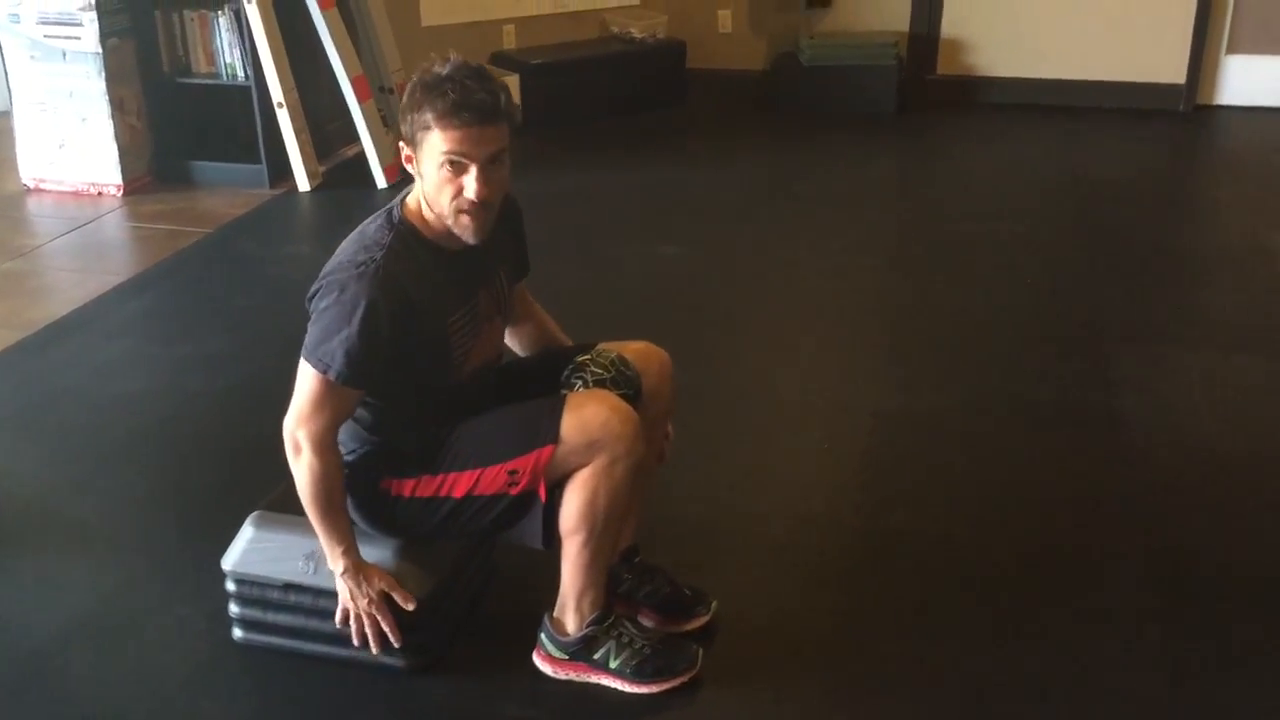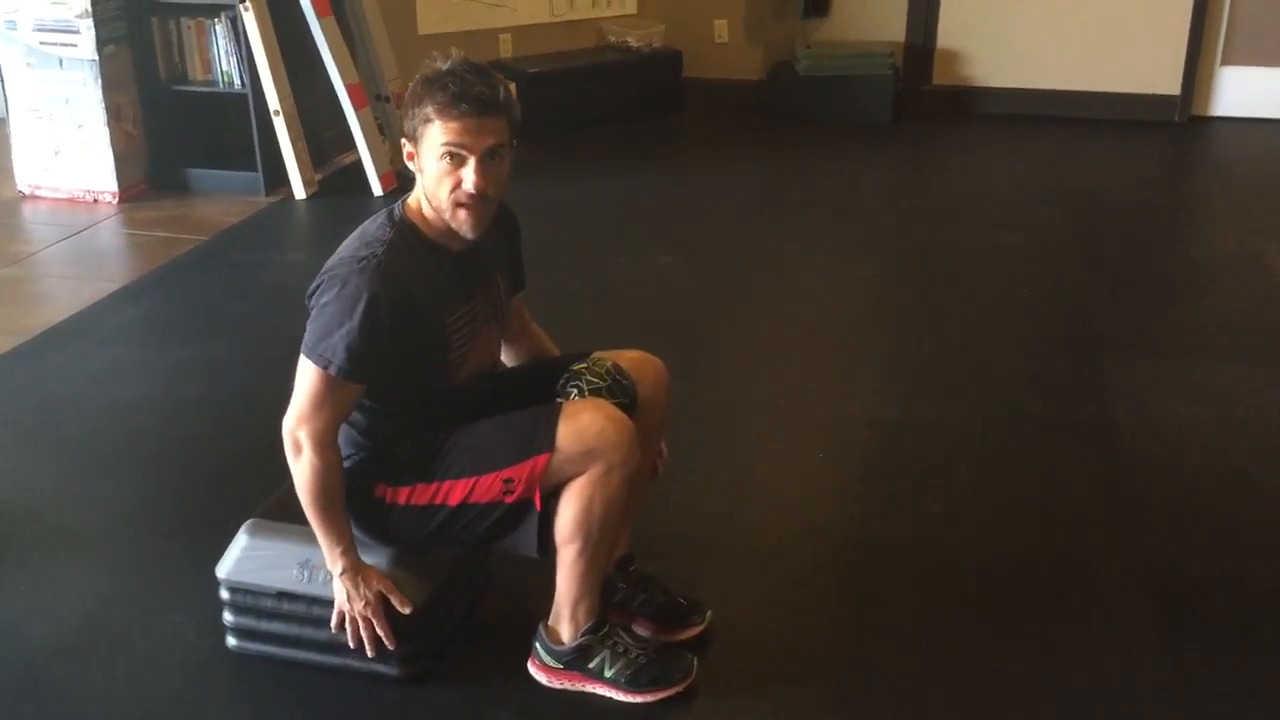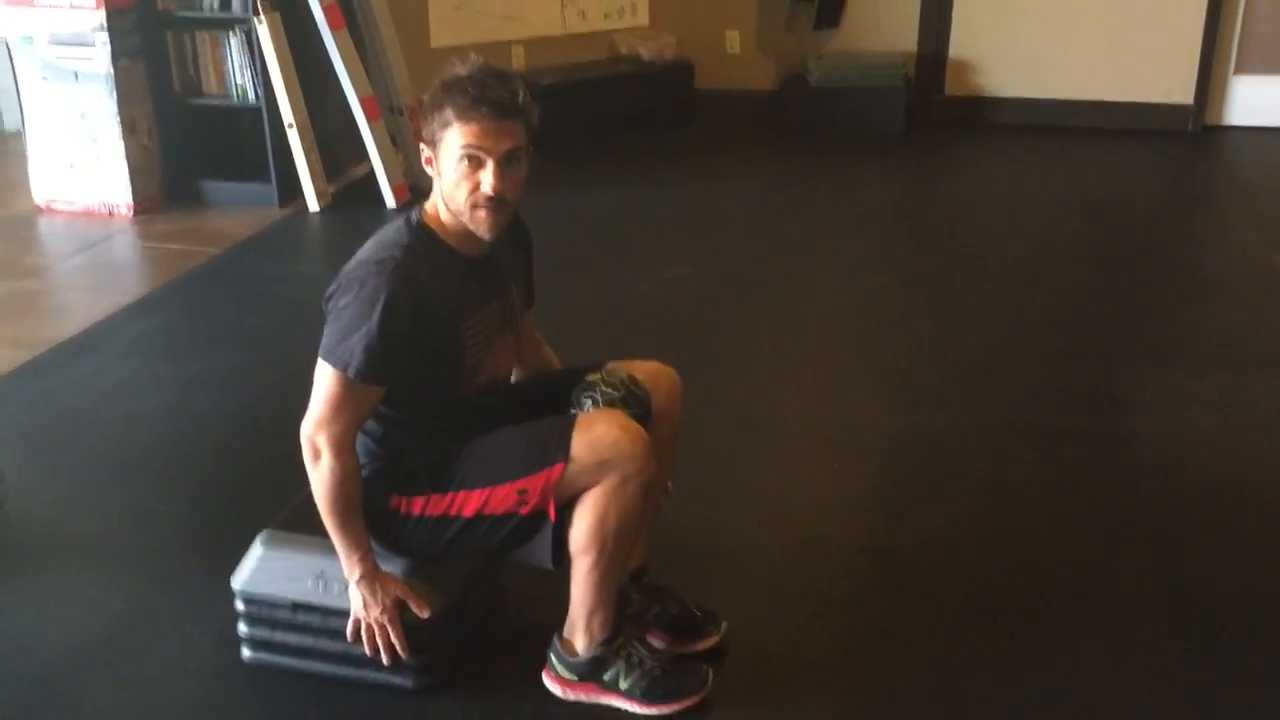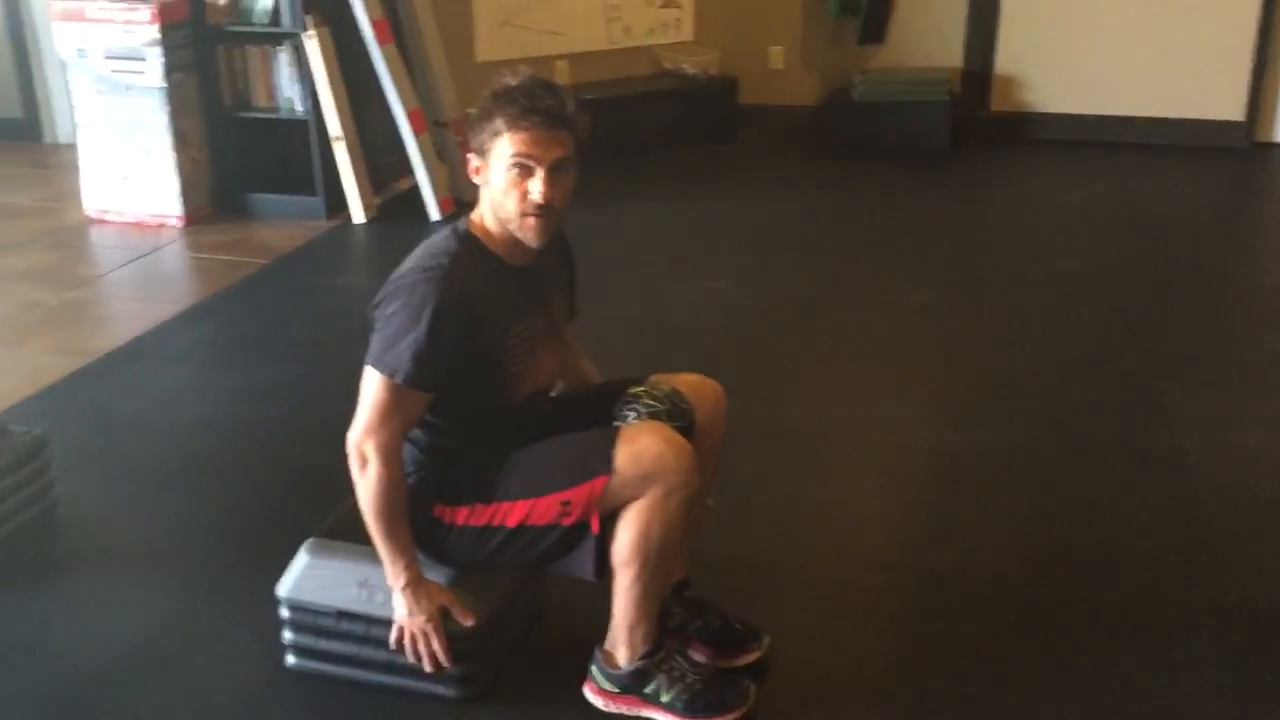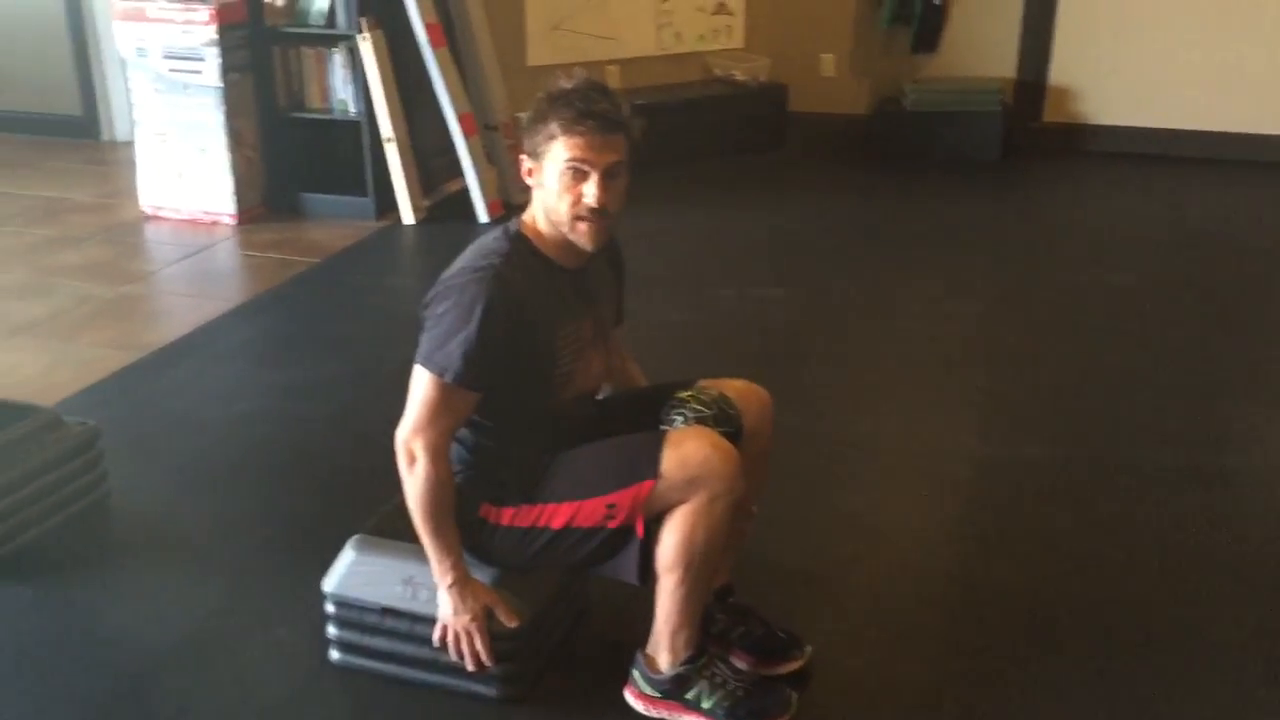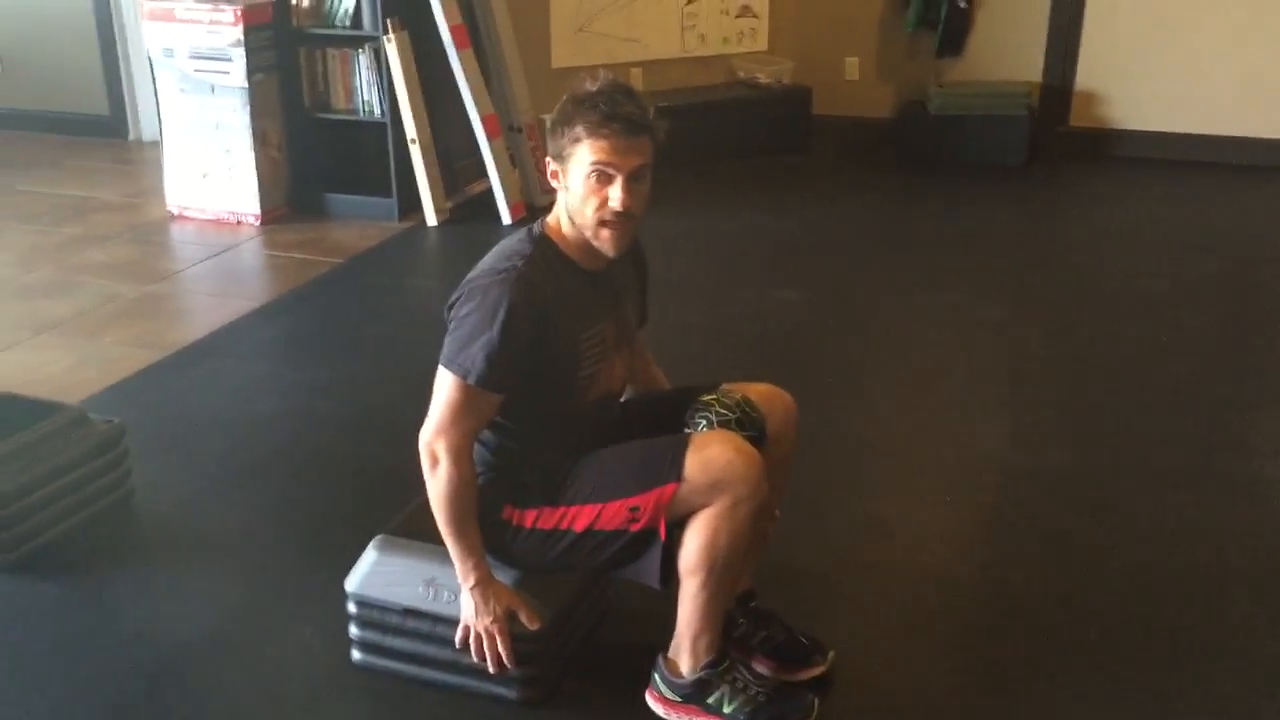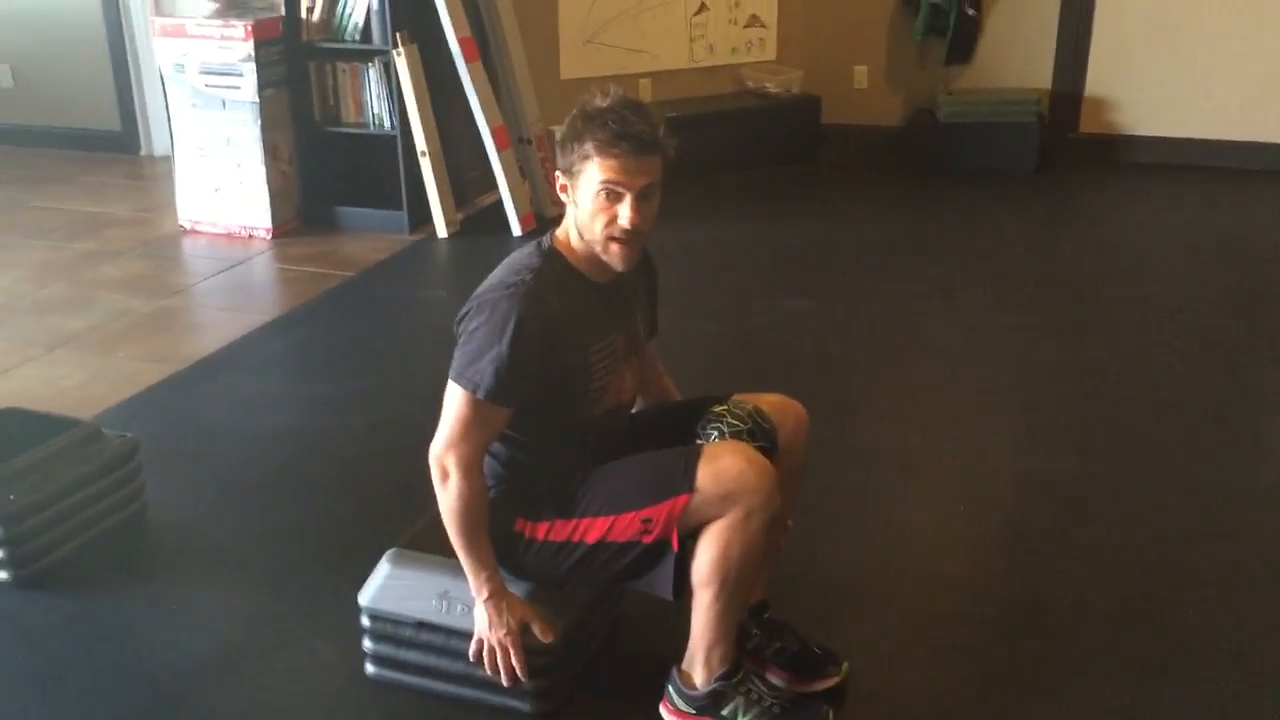
dt=0.2s
person 1, frame 1
left shoulder: (495, 212)
right shoulder: (371, 282)
left elbow: (517, 314)
right elbow: (306, 435)
left wrist: (593, 376)
right wrist: (348, 568)
left hip: (469, 398)
right hip: (400, 466)
left knee: (647, 368)
right knee: (610, 429)
left ankle: (616, 565)
right ankle: (576, 634)
person 1, frame 2
left shoulder: (491, 221)
right shoulder: (372, 278)
right elbow: (305, 432)
left wrist: (585, 392)
right wrist: (346, 569)
left hip: (463, 407)
right hip: (396, 473)
left knee: (641, 377)
right knee: (606, 438)
left ankle: (610, 575)
right ankle: (570, 643)
person 1, frame 3
left shoulder: (504, 232)
right shoulder: (389, 281)
right elbow: (323, 438)
left wrist: (592, 408)
right wrist: (364, 576)
left hip: (476, 419)
right hip: (410, 483)
left knee: (655, 387)
right knee: (620, 448)
left ankle: (624, 586)
right ankle: (585, 655)
person 1, frame 4
left shoulder: (546, 245)
right shoulder: (436, 289)
right elbow: (370, 445)
left wrist: (628, 421)
right wrist: (407, 584)
left hip: (521, 432)
right hip: (456, 493)
left knee: (699, 400)
right knee: (662, 461)
left ankle: (666, 599)
right ankle: (628, 667)
person 1, frame 5
left shoulder: (596, 249)
right shoulder: (487, 290)
right elbow: (418, 443)
left wrist: (669, 429)
right wrist: (453, 583)
left hip: (566, 434)
right hip: (501, 494)
left knee: (746, 408)
right knee: (709, 466)
left ankle: (710, 604)
person 1, frame 6
left shoulder: (619, 250)
right shoulder: (511, 292)
right elbow: (441, 445)
left wrist: (692, 434)
right wrist: (476, 584)
left hip: (588, 436)
right hip: (523, 495)
left knee: (771, 411)
right knee: (734, 471)
left ankle: (732, 610)
person 1, frame 7
left shoulder: (629, 261)
right shoulder: (520, 307)
right elbow: (451, 459)
left wrist: (702, 447)
right wrist: (489, 598)
left hip: (602, 450)
right hip: (536, 509)
left knee: (782, 422)
right knee: (746, 481)
left ankle: (744, 620)
